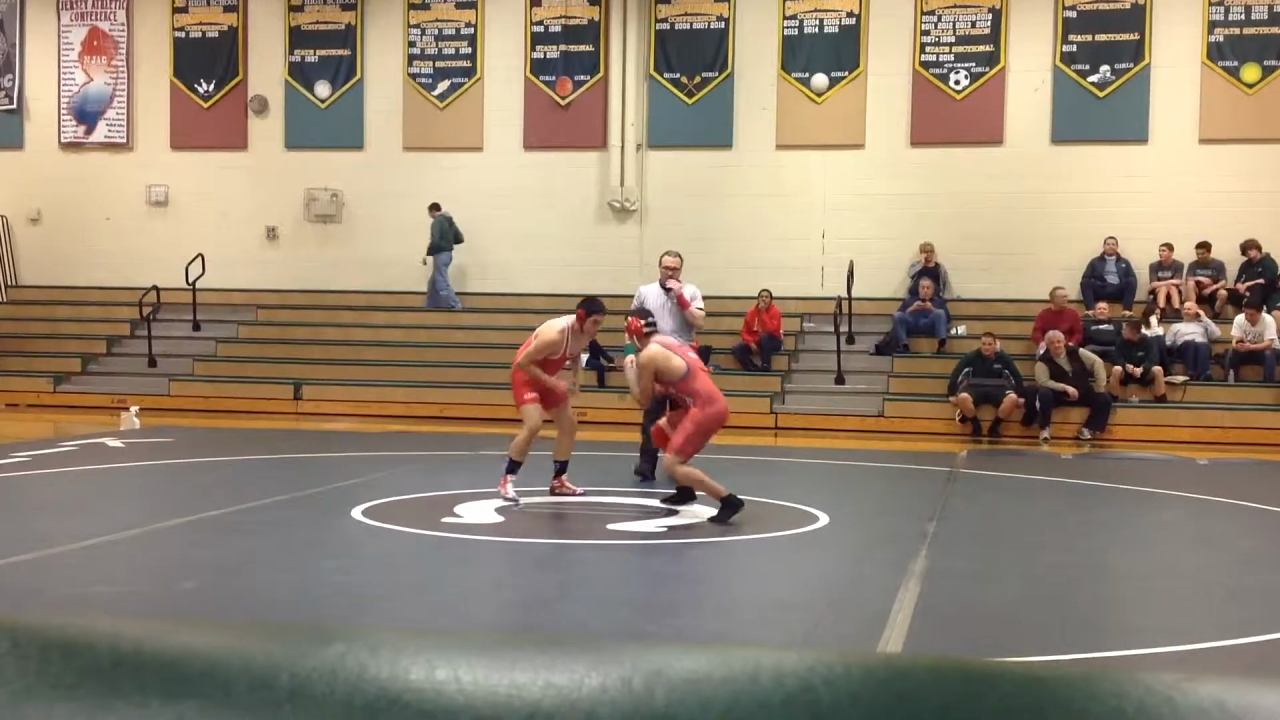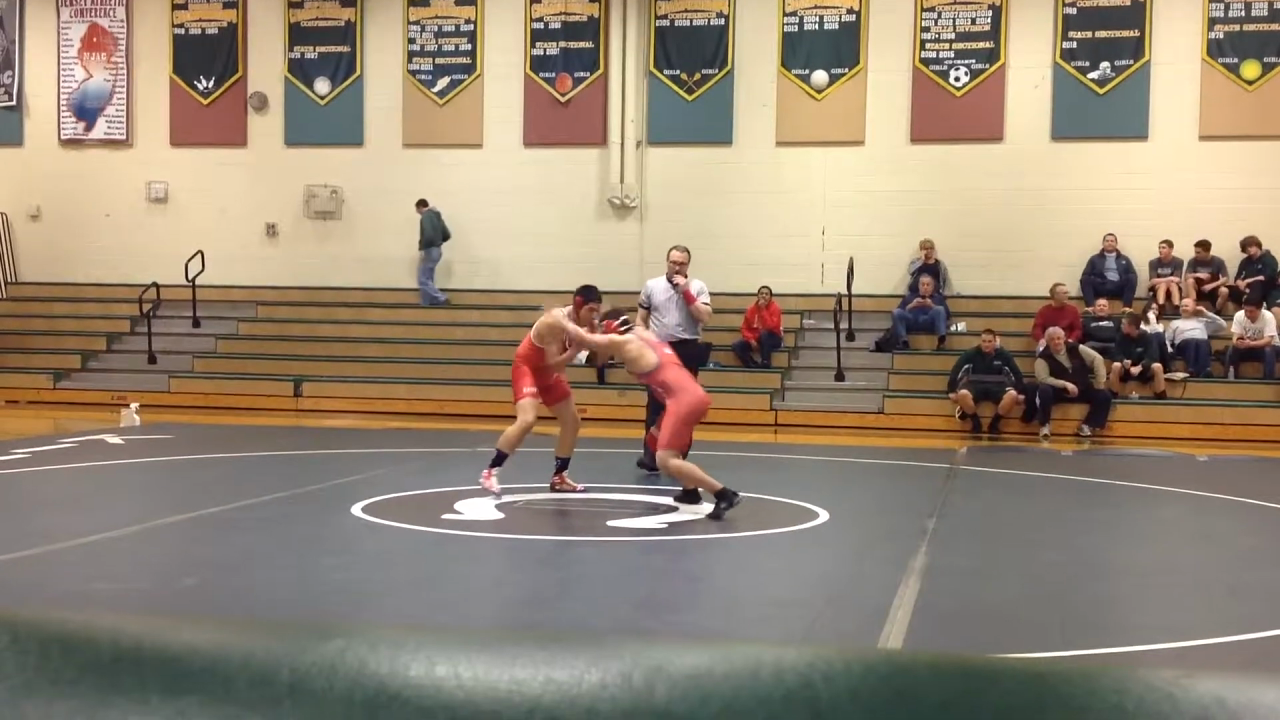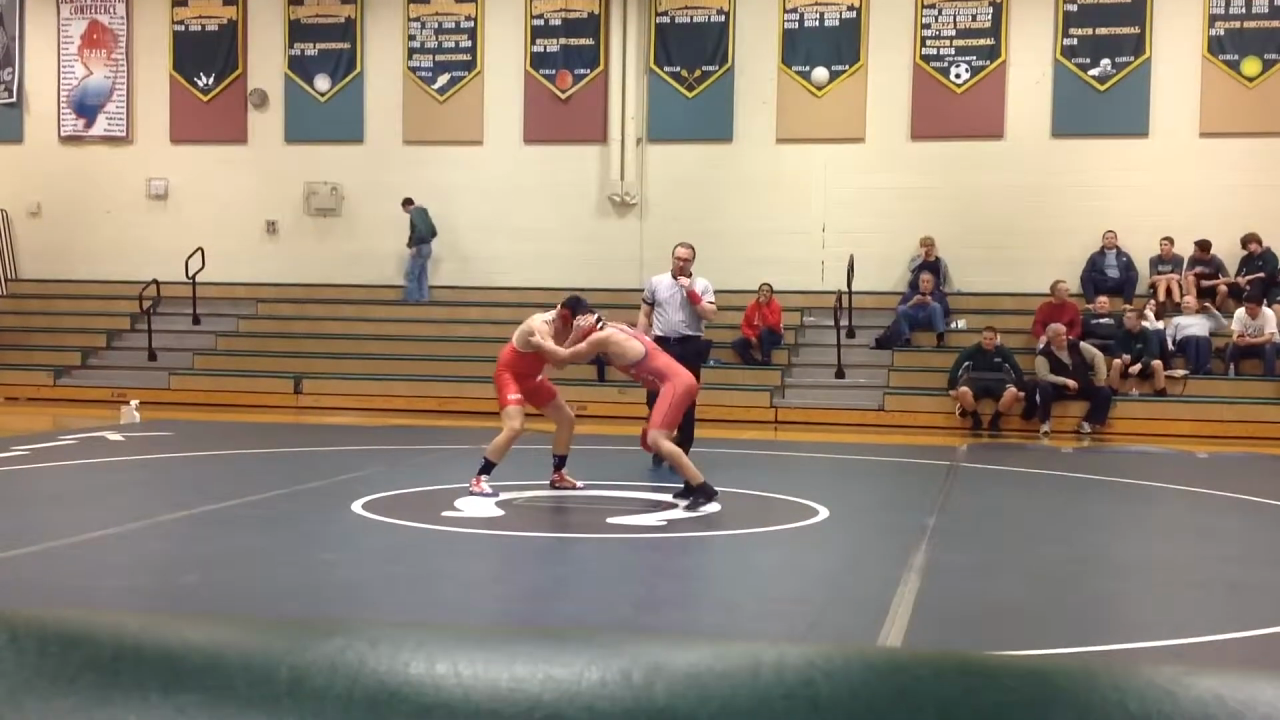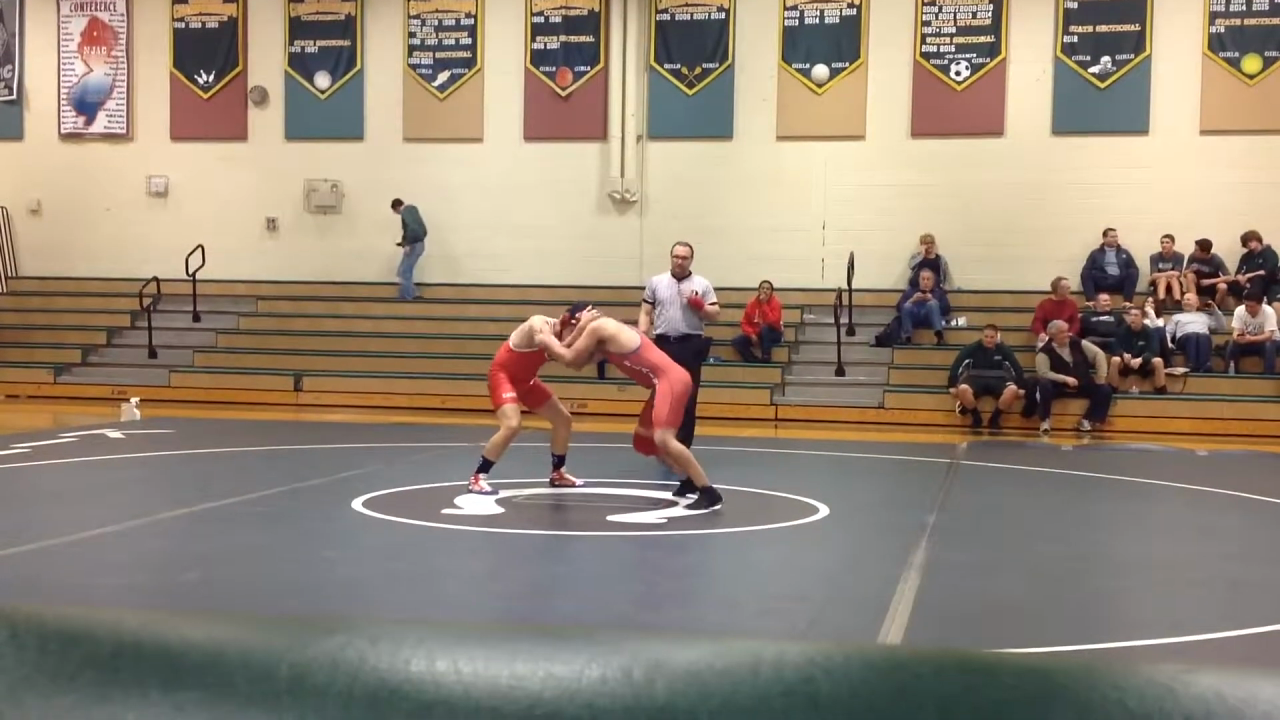
dt=0.2s
person 1, frame 1
left shoulder: (691, 292)
right shoulder: (644, 292)
left elbow: (699, 323)
left wrist: (680, 297)
right knee: (652, 410)
right ankle: (647, 463)
person 1, frame 2
left shoulder: (697, 287)
right shoulder: (651, 286)
left elbow: (705, 318)
right elbow: (641, 320)
left wrist: (686, 292)
left hip: (687, 350)
right knee: (655, 402)
right ankle: (651, 454)
person 1, frame 3
left shoulder: (702, 285)
right shoulder: (655, 282)
left elbow: (711, 314)
right elbow: (644, 315)
left wrist: (692, 292)
left hip: (690, 347)
right hip: (662, 345)
right knee: (656, 397)
left ankle: (682, 451)
person 1, frame 4
left shoulder: (702, 285)
right shoulder: (656, 282)
left elbow: (715, 315)
right elbow: (646, 314)
left wrist: (696, 301)
left hip: (691, 346)
right hip: (663, 345)
left knee: (686, 399)
left ankle: (683, 449)
person 2, frame 1
left shoulder: (648, 355)
right shoulder: (667, 342)
left elbow: (642, 400)
left wrist: (630, 371)
left hip: (706, 408)
right hip: (711, 404)
left knee: (671, 465)
right knee: (659, 432)
left ankle: (730, 501)
right ankle: (685, 490)
person 2, frame 2
left shoulder: (621, 342)
right shoulder: (643, 334)
left elbow: (582, 339)
left wrist: (563, 323)
left hip: (685, 400)
right hip: (694, 396)
left knee: (665, 460)
right knee: (654, 441)
left ankle: (724, 495)
right ankle: (691, 491)
person 2, frame 3
left shoulder: (605, 338)
right shoulder: (612, 330)
left elbow: (564, 357)
left wrist: (539, 342)
left hip: (677, 383)
right hip: (676, 381)
left knee: (656, 439)
right knee: (651, 439)
left ankle: (703, 489)
right ankle: (692, 484)
person 2, frame 4
left shoulder: (598, 327)
right shoulder: (605, 331)
left elbow: (570, 359)
right elbow: (578, 362)
left wrist: (547, 341)
left hip: (671, 380)
right hip: (666, 381)
left knee: (663, 440)
right knee: (643, 441)
left ankle: (709, 493)
right ankle: (689, 480)
person 3, frame 1
left shoulder: (585, 333)
right shoulder: (554, 334)
right elbow: (522, 363)
left wrist: (576, 378)
right wrist: (552, 382)
left hip: (548, 376)
right hip: (526, 374)
left knee: (568, 425)
right knee: (533, 426)
left ankle: (558, 480)
right ankle: (507, 480)
person 3, frame 2
left shoulder: (582, 320)
right shoulder: (555, 321)
right elbow: (553, 362)
right wrist: (578, 347)
left hip: (549, 374)
right hip: (527, 368)
left knee: (572, 422)
right knee: (527, 420)
left ankle: (559, 477)
right ankle: (490, 472)
person 3, frame 3
left shoulder: (560, 325)
right shoulder: (539, 325)
right wrist: (578, 333)
left hip: (532, 377)
right hip: (509, 375)
left knee: (567, 420)
right knee: (514, 427)
left ankle: (558, 475)
right ankle: (479, 479)
person 3, frame 4
left shoulder: (564, 334)
right shoulder: (539, 325)
right wrist: (582, 327)
left hip: (526, 379)
right hip: (503, 375)
left knee: (563, 419)
right knee: (512, 426)
left ankle: (558, 473)
right ankle: (478, 477)
